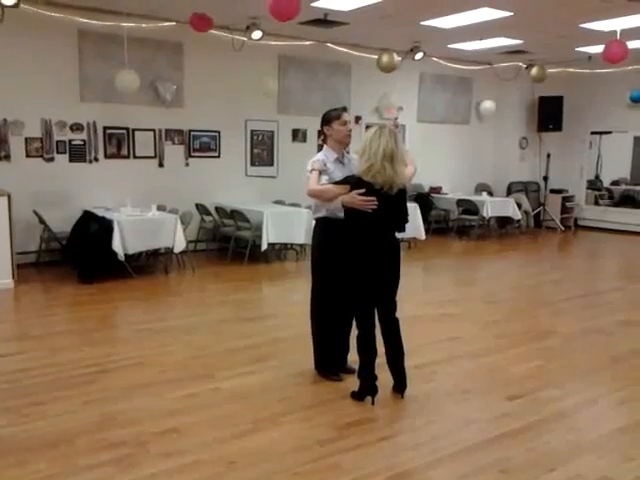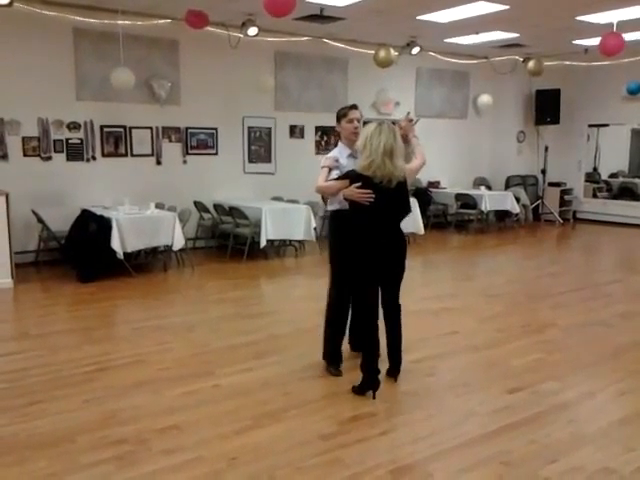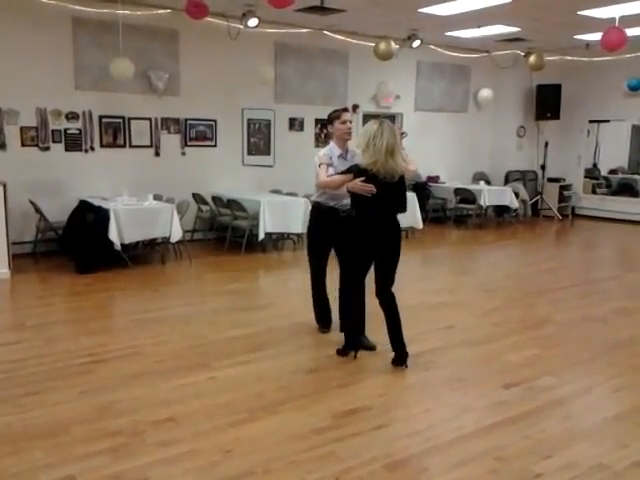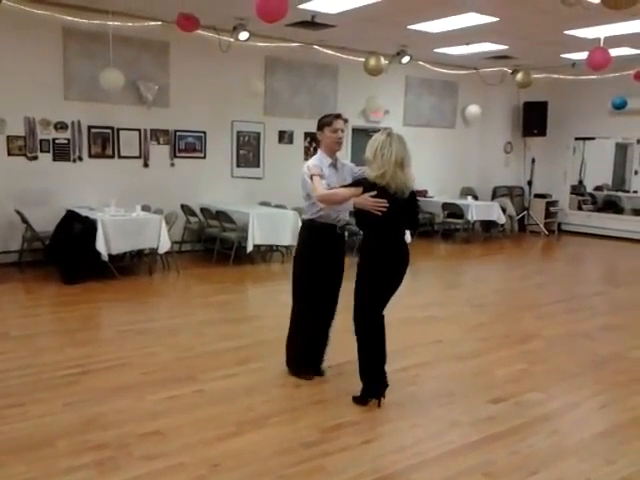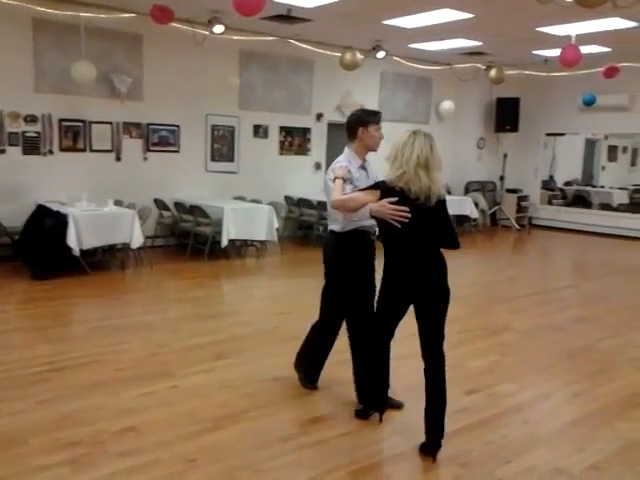
dt=1s
person 1, frame 1
left shoulder: (356, 183)
right shoulder: (400, 181)
left elbow: (314, 190)
right elbow: (411, 165)
left wrist: (316, 169)
right wrist: (395, 141)
left hip: (362, 259)
right hip: (389, 256)
left knee: (365, 321)
right knee: (389, 316)
left ankle: (367, 385)
right ankle: (399, 381)
person 1, frame 2
left shoulder: (356, 176)
right shoulder: (401, 175)
left elbow: (320, 188)
right elbow: (421, 159)
left wrist: (326, 166)
right wrist: (411, 133)
left hip: (367, 250)
right hip: (394, 246)
left knee: (367, 311)
right knee: (392, 305)
left ankle: (370, 377)
right ankle: (394, 366)
person 1, frame 3
left shoulder: (360, 171)
right shoulder: (398, 170)
left hip: (364, 236)
right hip: (390, 235)
left knee: (354, 286)
right knee: (385, 291)
left ankle: (351, 343)
right ankle: (400, 350)
person 1, frame 4
left shoulder: (368, 184)
right shoulder: (405, 187)
left elbow: (323, 196)
right elbow: (412, 223)
left wrist: (316, 175)
left hip: (375, 258)
right hip: (399, 257)
left knee: (364, 319)
right knee: (375, 314)
left ankle: (372, 387)
right ankle: (378, 379)
person 1, frame 5
left shoulder: (388, 189)
right shoulder: (436, 194)
left elbow: (338, 203)
right elbow: (449, 240)
left wrist: (339, 177)
left hip: (399, 277)
right hip: (433, 277)
left knee: (381, 337)
right knee: (433, 352)
left ankle: (375, 401)
right ankle: (434, 437)
person 2, frame 1
left shoulder: (353, 162)
right shoulder: (320, 162)
right elbow: (321, 194)
right wrist: (345, 200)
right hip: (329, 232)
left knee: (347, 298)
right knee: (325, 298)
left ankle: (339, 358)
right ankle: (325, 362)
person 2, frame 2
right shoulder: (334, 158)
right wrist: (345, 193)
right hip: (343, 223)
right knee: (341, 287)
left ankle: (359, 340)
right ankle: (332, 355)
person 2, frame 3
left shoulder: (357, 156)
right shoulder: (325, 155)
right elbow: (324, 182)
right wrist: (349, 186)
left hip: (346, 217)
right hip: (323, 216)
right knee: (318, 272)
right ankle: (324, 319)
person 2, frame 4
left shoulder: (348, 168)
right shoulder: (313, 167)
right elbow: (324, 200)
right wrist: (356, 202)
left hip: (337, 236)
right hip: (315, 235)
left knee: (328, 301)
right knee: (306, 301)
left ankle: (313, 358)
right ankle: (297, 361)
person 2, frame 5
left shoulder: (368, 169)
right shoulder: (341, 168)
left elbow: (382, 200)
right elbow: (341, 208)
right wrist: (373, 210)
left hip: (363, 246)
right hip: (345, 247)
left knee: (363, 319)
right knee: (333, 315)
left ankle: (370, 391)
right ankle: (307, 366)
